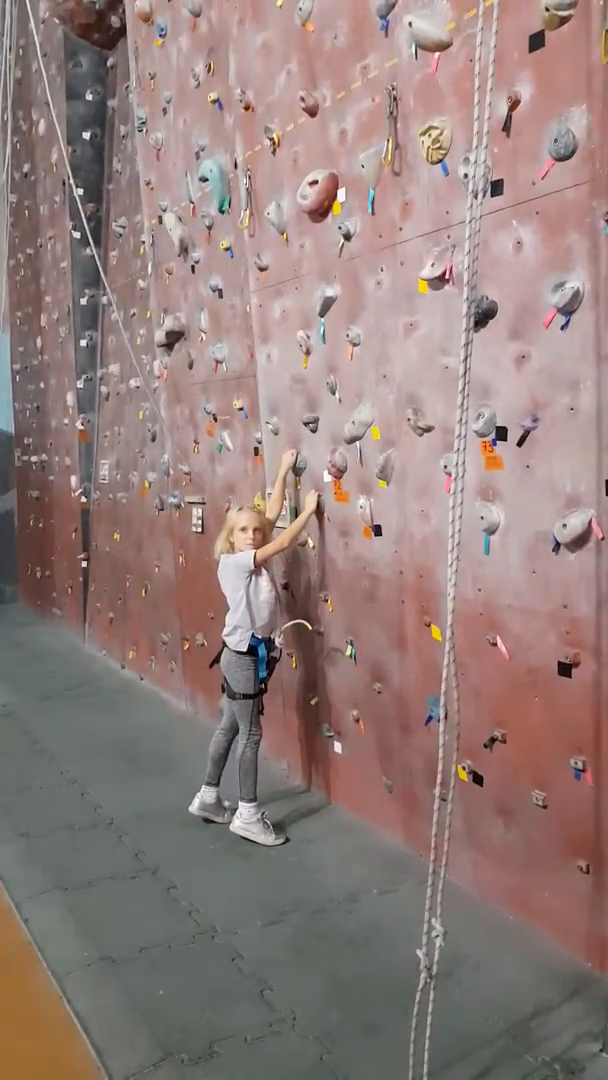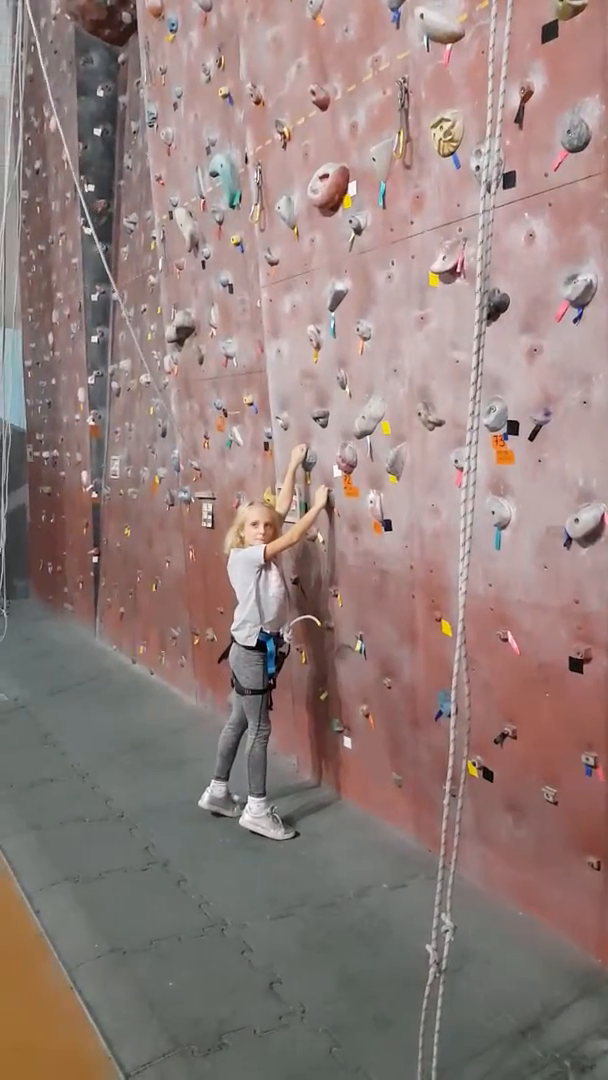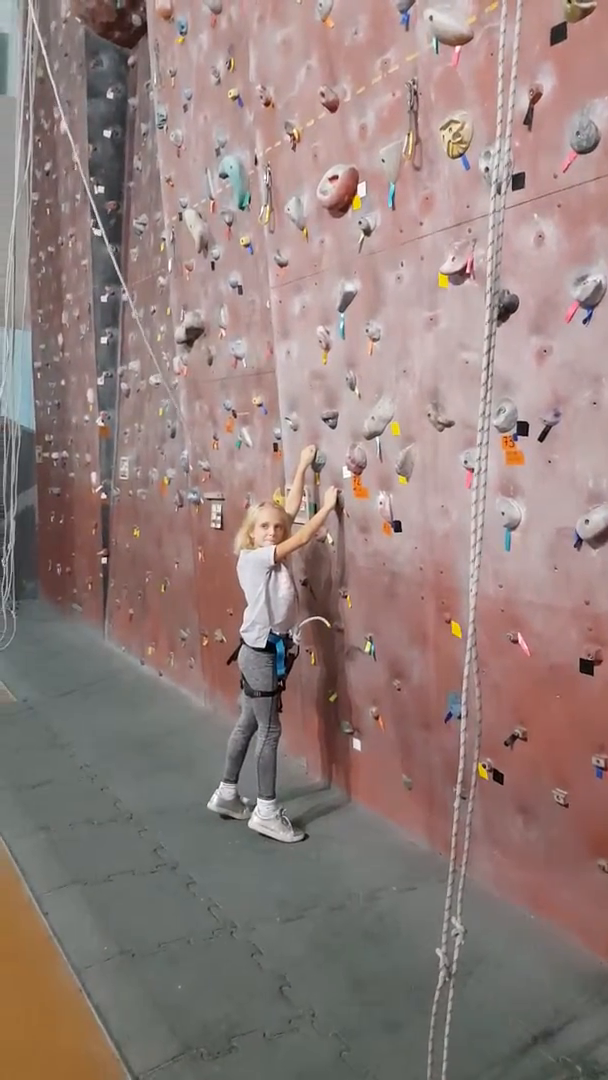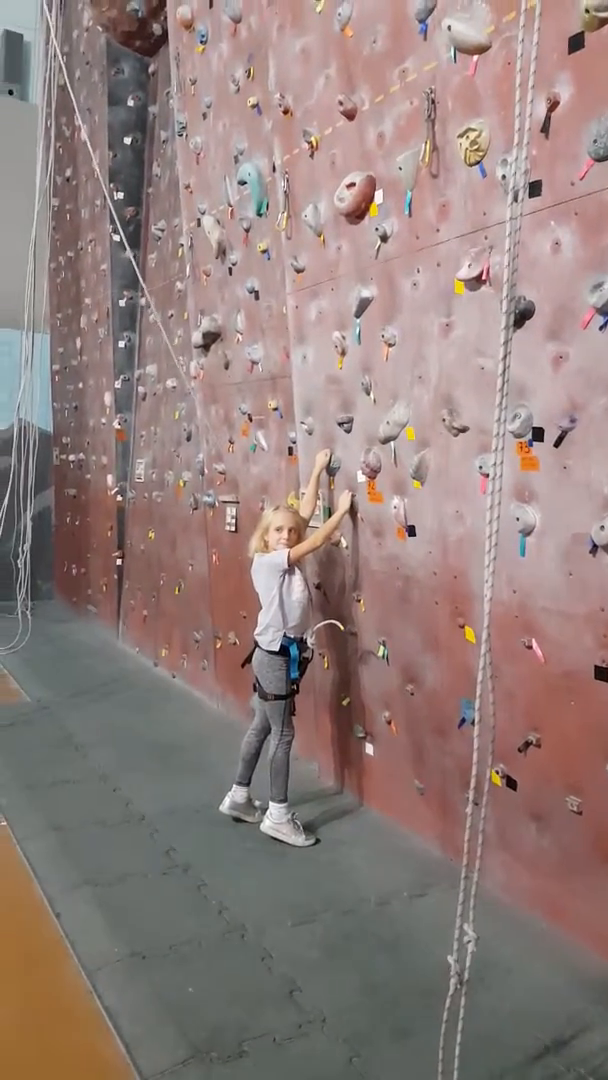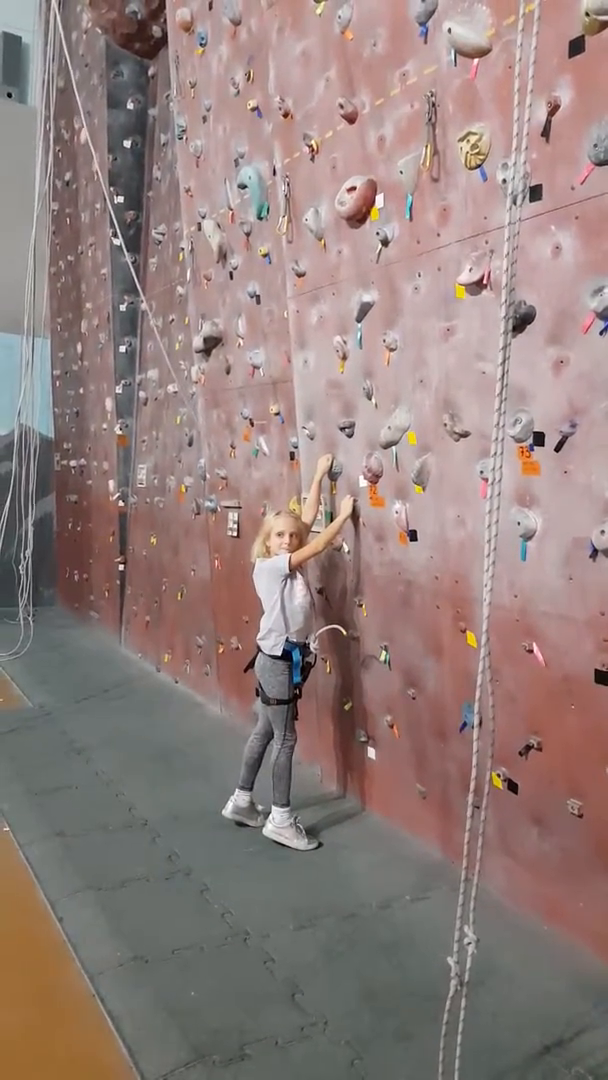
dt=0.3s
person 1, frame 1
left shoulder: (256, 558)
right shoulder: (232, 563)
left elbow: (271, 515)
right elbow: (283, 542)
left wrist: (284, 472)
right wrist: (308, 510)
left hip: (254, 652)
right hip: (242, 654)
left knee: (230, 727)
right knee: (250, 734)
left ankle: (208, 798)
right ankle: (248, 816)
person 1, frame 2
left shoulder: (266, 554)
right shoulder: (242, 557)
left elbow: (281, 510)
right elbow: (293, 537)
left wrist: (293, 467)
right wrist: (318, 506)
left hip: (262, 647)
right hip: (250, 650)
left knee: (239, 722)
right knee: (259, 729)
left ankle: (217, 792)
right ankle: (257, 810)
person 1, frame 3
left shoulder: (274, 555)
right shoulder: (252, 558)
left elbow: (290, 511)
right elbow: (302, 538)
left wrist: (302, 468)
right wrist: (327, 506)
left hip: (271, 649)
right hip: (259, 651)
left knee: (248, 724)
right knee: (269, 731)
left ankle: (226, 794)
right ankle: (266, 812)
person 1, frame 4
left shoulder: (288, 558)
right shoulder: (266, 562)
left elbow: (305, 514)
right elbow: (317, 542)
left wrist: (317, 471)
right wrist: (342, 510)
left hip: (285, 652)
right hip: (274, 654)
left knee: (262, 727)
right knee: (283, 734)
left ankle: (238, 797)
right ankle: (278, 815)
person 1, frame 5
left shoulder: (291, 563)
right shoulder: (267, 567)
left elbow: (307, 519)
right elbow: (318, 546)
left wrist: (319, 476)
right wrist: (343, 515)
left hip: (288, 657)
right hip: (276, 659)
left knee: (265, 731)
right knee: (285, 738)
left ankle: (241, 801)
right ankle: (280, 819)
